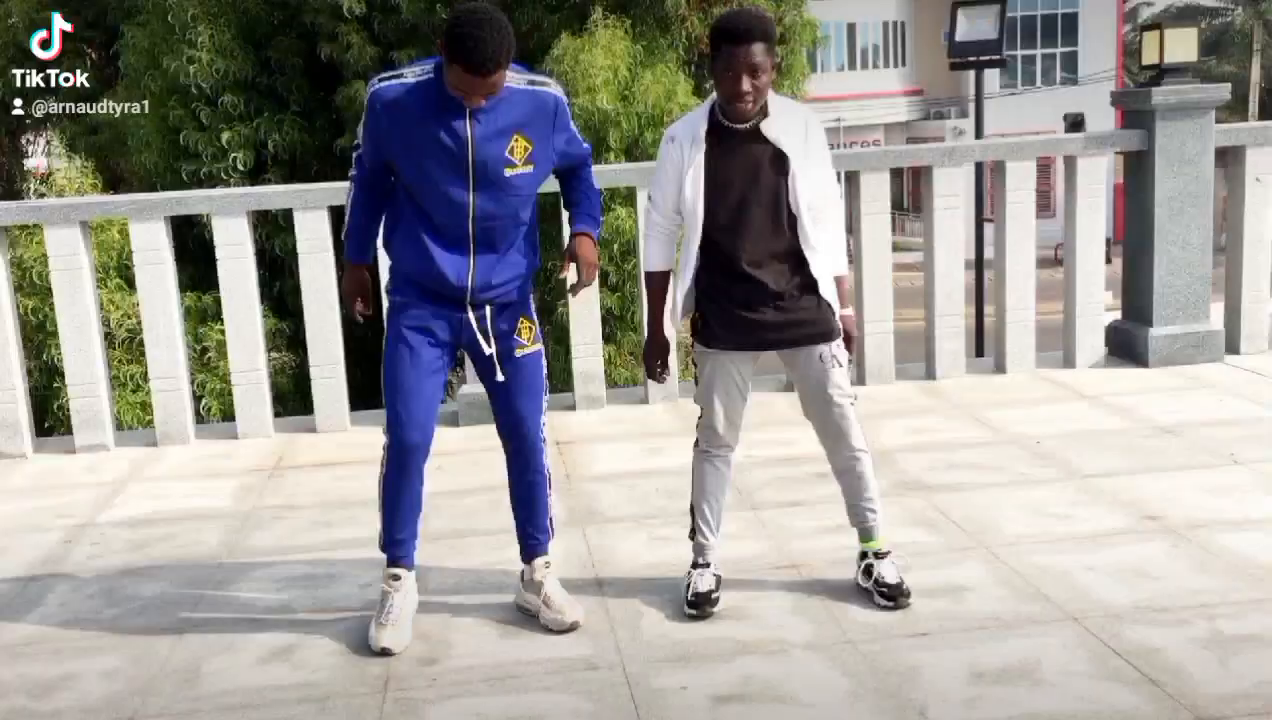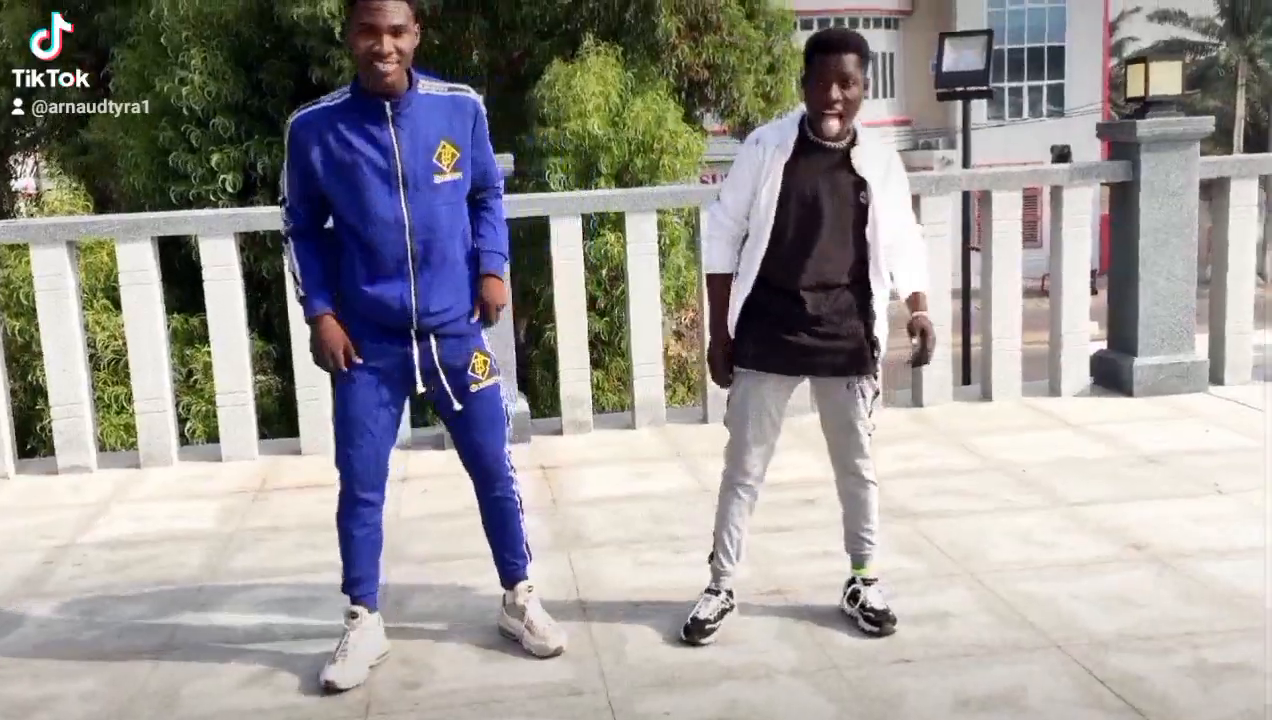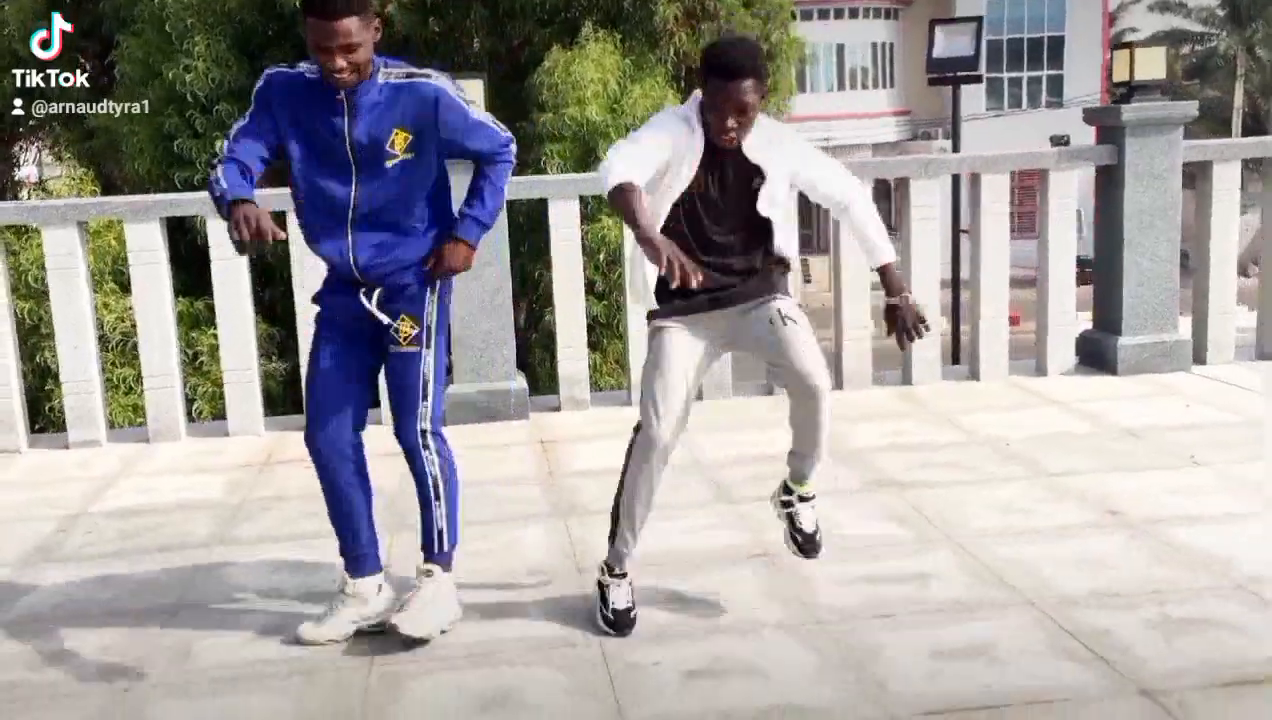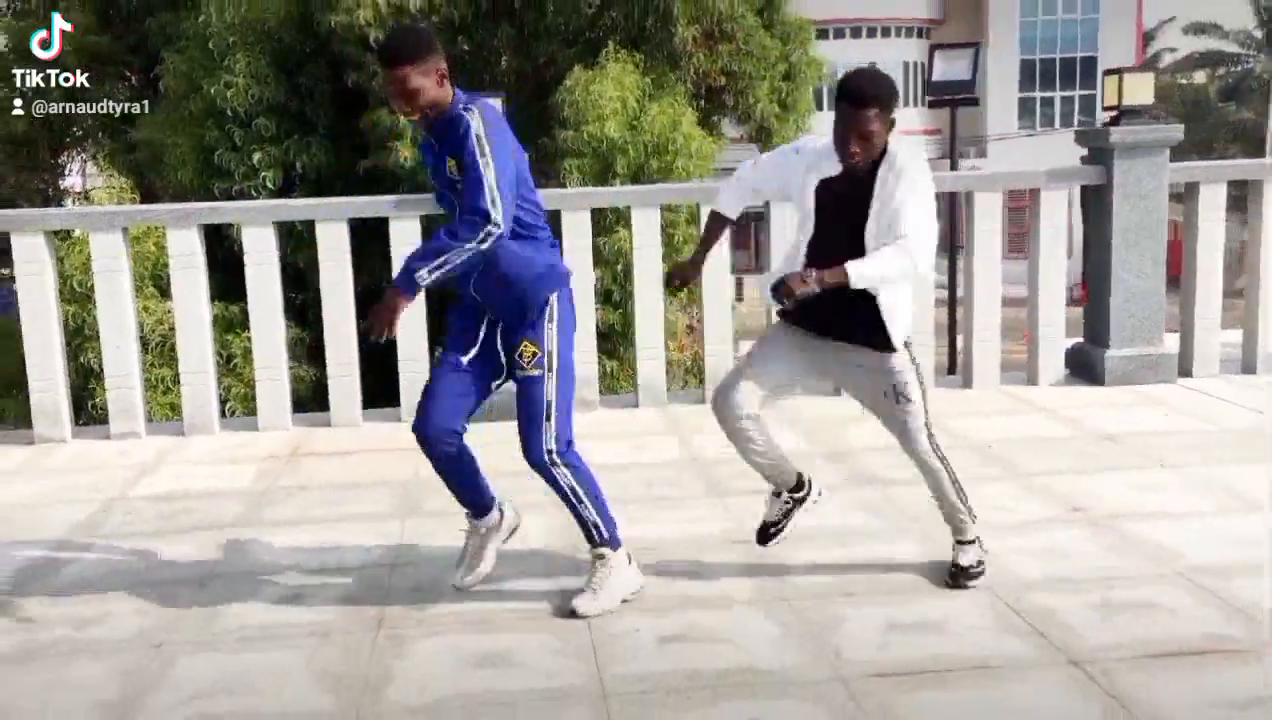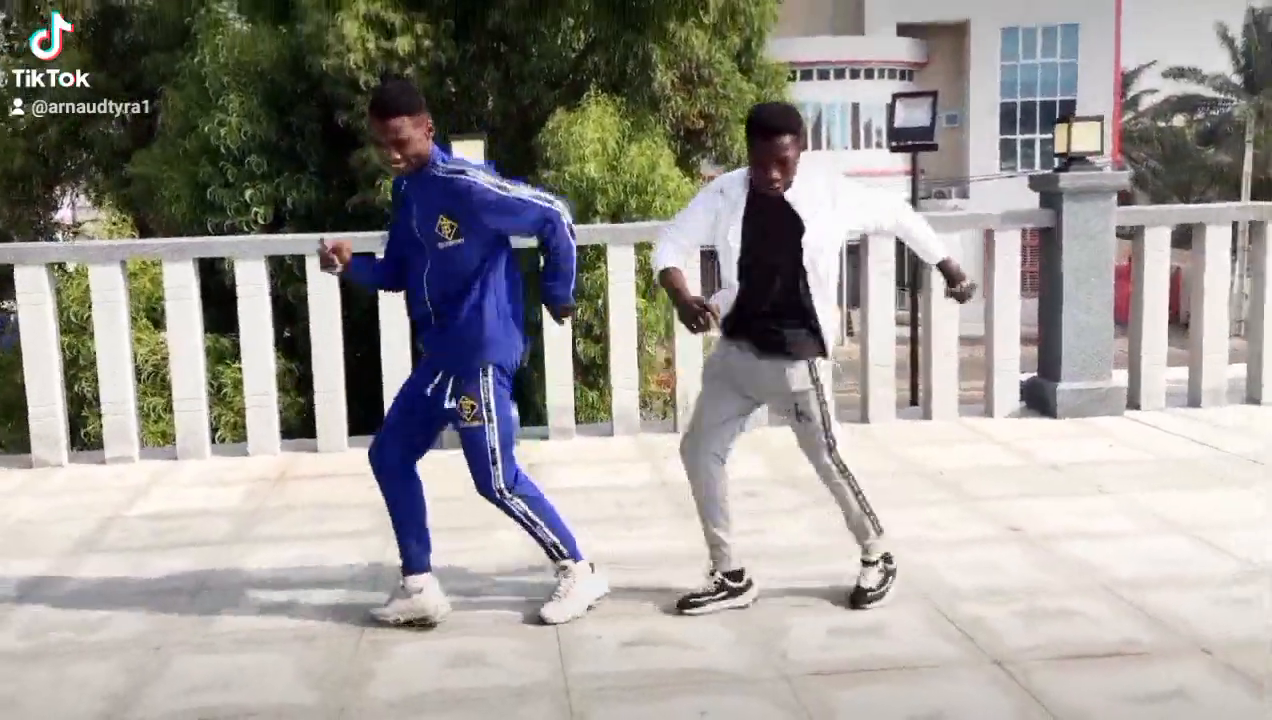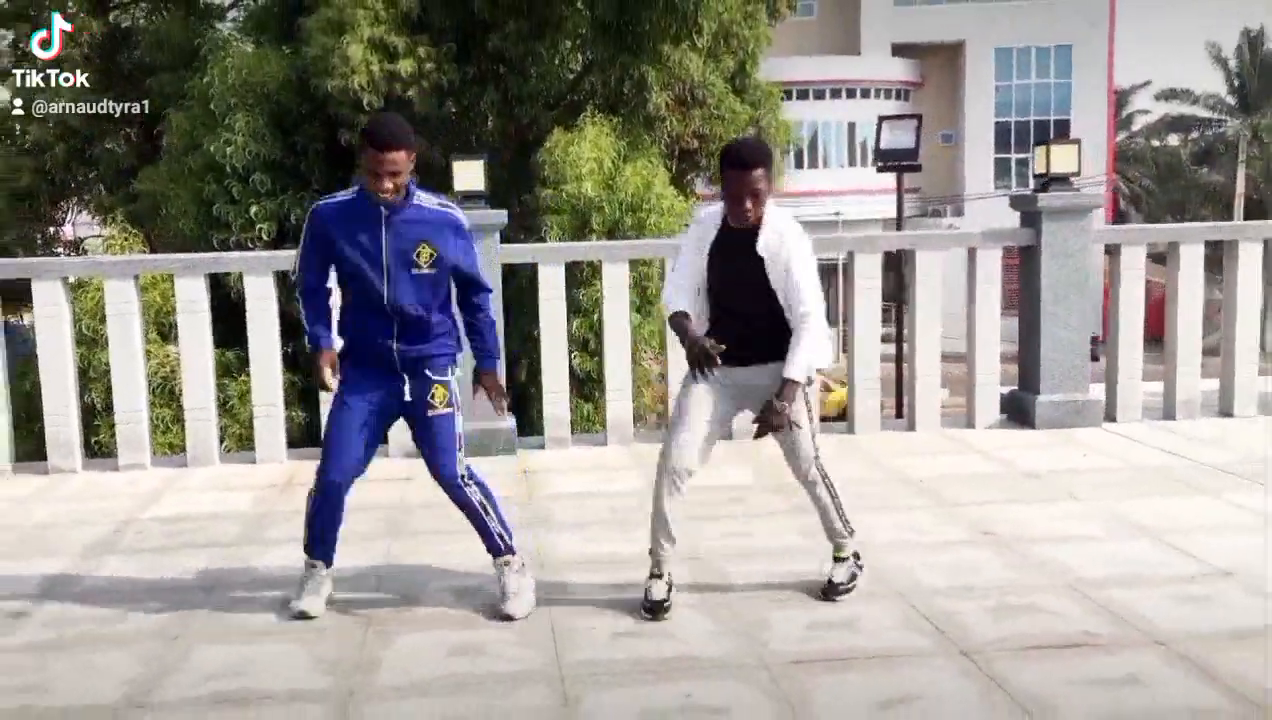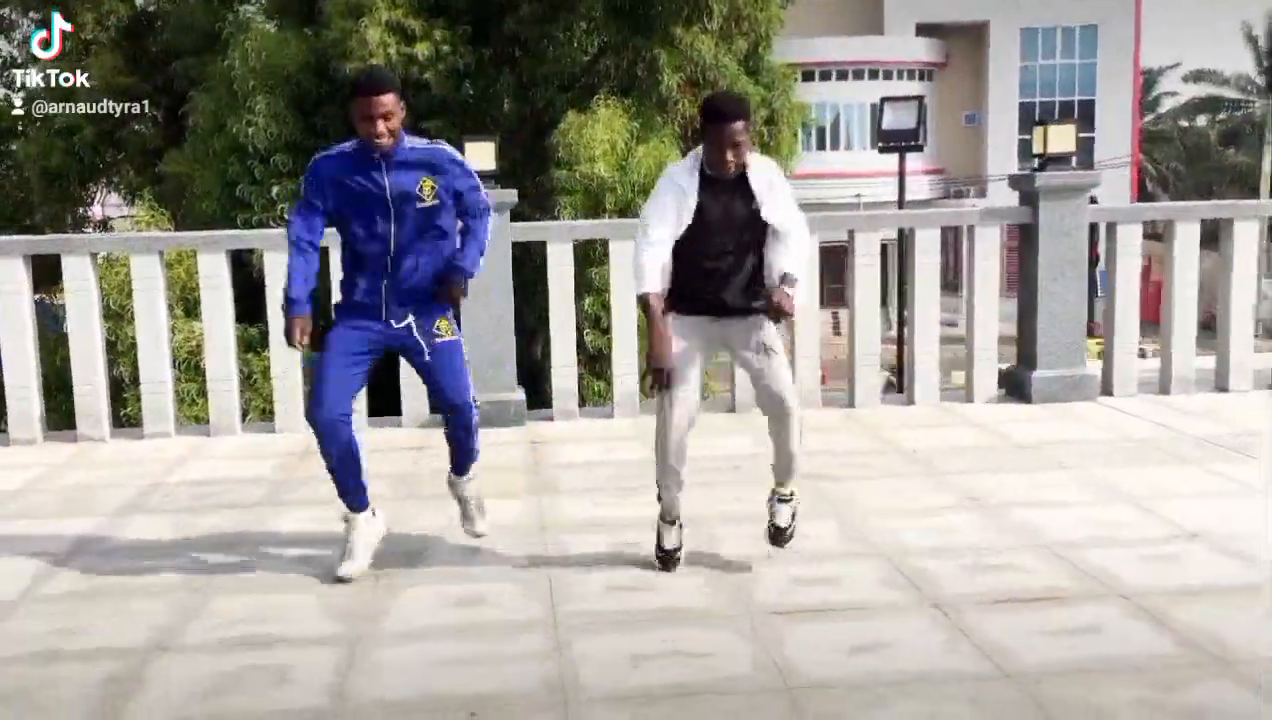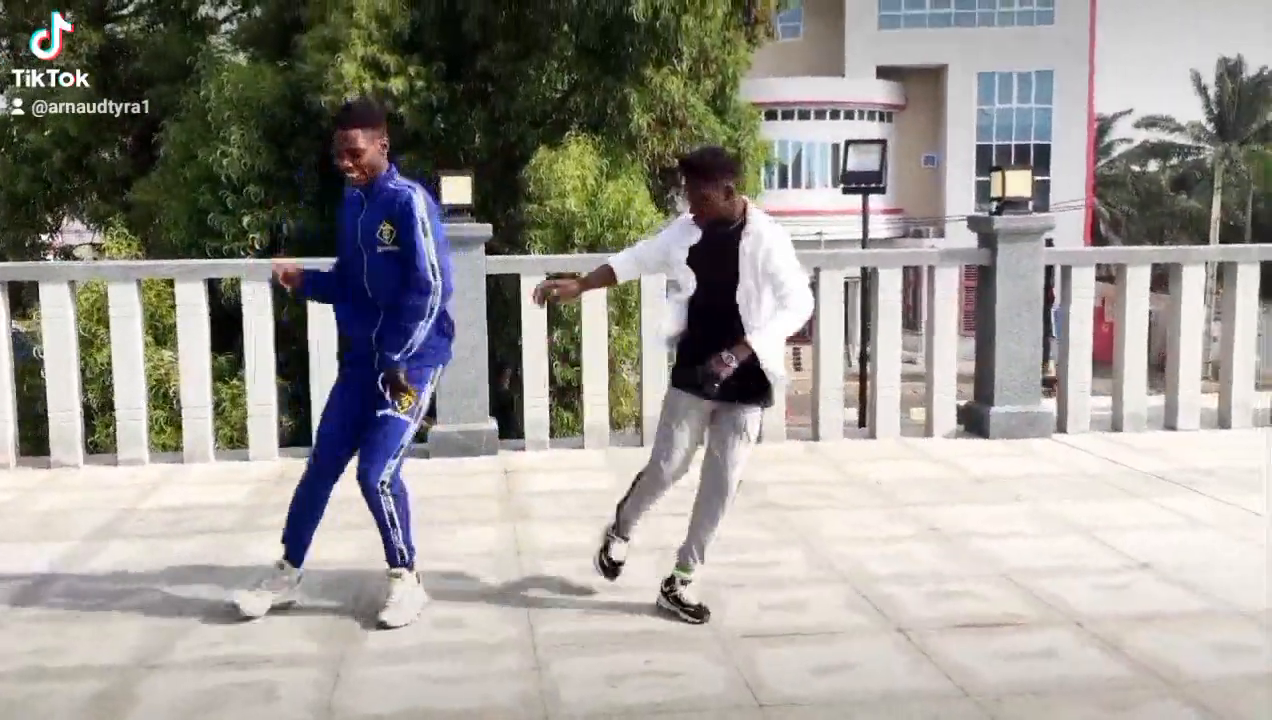
dt=0.7s
person 1, frame 1
left shoulder: (542, 101)
right shoulder: (390, 99)
left elbow: (577, 165)
right elbow: (368, 179)
left wrist: (585, 230)
right wrist: (356, 261)
left hip: (507, 299)
right hip: (421, 303)
left knee: (526, 438)
right knee: (408, 439)
left ankle: (536, 574)
right ankle: (399, 580)
person 1, frame 2
left shoulder: (460, 109)
right shoulder: (313, 128)
left elbow: (488, 194)
right elbow: (302, 228)
left wrist: (492, 267)
right wrist: (320, 311)
left hip: (455, 328)
right hip: (369, 338)
left knee: (493, 469)
right knee: (361, 483)
left ankle: (518, 599)
right ankle: (363, 623)
person 1, frame 3
left shoulder: (424, 93)
right shoulder: (281, 92)
left elbow: (499, 150)
right elbow: (233, 164)
left wrist: (471, 232)
right wrist: (238, 204)
left hip: (413, 287)
right hip: (344, 293)
left knee: (416, 427)
right knee: (328, 435)
left ankle: (437, 580)
right ankle: (363, 584)
person 1, frame 4
left shoulder: (475, 121)
right shoulder: (441, 136)
left elbow: (488, 221)
left wrist: (407, 283)
right wrist: (432, 278)
left hip: (536, 301)
right hip: (480, 304)
left knee: (546, 448)
right knee: (434, 426)
left ankle: (615, 562)
right ankle: (487, 518)
person 1, frame 5
left shoulder: (467, 184)
right shoulder: (405, 191)
left elbow: (555, 218)
right elbow: (400, 270)
left wrist: (562, 293)
right wrist: (354, 265)
left hip: (483, 355)
right hip: (438, 356)
left knee: (497, 482)
right knee: (388, 456)
left ankle: (579, 573)
right ankle: (421, 585)
person 1, frame 6
left shoulder: (445, 221)
right shoulder: (328, 216)
left elbow: (475, 292)
right elbow: (310, 285)
left wrist: (489, 361)
right wrist: (321, 343)
left hip: (429, 362)
right hip: (365, 364)
left knee: (451, 472)
right knee: (334, 476)
left ankle: (511, 566)
right ankle: (317, 570)
person 1, frame 7
left shoulder: (439, 158)
right shoulder: (328, 169)
left elbow: (478, 211)
right elbow: (303, 238)
left wrist: (463, 269)
right wrist: (297, 306)
left hip: (425, 305)
right hip: (360, 315)
left knee: (458, 403)
right knee: (327, 415)
left ankle: (462, 480)
right ankle: (362, 519)
person 1, frame 8
left shoulder: (409, 202)
right shoulder: (350, 204)
left elbow: (433, 288)
left wrist: (400, 360)
right wrist: (306, 281)
left hip: (412, 360)
right hip: (361, 361)
left knee: (376, 472)
right knee: (322, 468)
left ankle: (404, 580)
person 2, frame 1
left shoulder: (803, 128)
right shoulder: (683, 140)
left elbow: (828, 219)
right elbow: (661, 234)
left wrist: (843, 306)
right wrist: (657, 328)
left hip: (805, 307)
right hip: (724, 318)
left knee: (843, 433)
right knee: (715, 440)
left ankle: (873, 551)
right ankle: (704, 562)
person 2, frame 2
left shoulder: (882, 163)
right shoulder: (765, 147)
left elbow: (904, 246)
right elbow: (722, 233)
left wrist: (918, 312)
right wrist: (719, 329)
left hip: (846, 338)
right hip: (765, 335)
left knee: (855, 463)
right knee: (744, 465)
left ankle: (862, 580)
right ankle: (720, 586)
person 2, frame 3
left shoulder: (780, 142)
right shoulder: (675, 129)
left elbow: (851, 199)
right elbow: (617, 169)
left wrist: (896, 290)
right wrist: (653, 240)
left hip: (756, 289)
right hip: (683, 303)
left knee: (812, 382)
right knee: (657, 433)
left ankle: (797, 492)
right ankle: (616, 572)
person 2, frame 4
left shoulder: (906, 171)
right shoulder: (806, 157)
left elbow: (908, 257)
right elbow: (744, 184)
left wrist: (822, 278)
right wrist: (697, 258)
left hip: (876, 334)
right hip: (805, 324)
left knee: (918, 444)
right knee: (731, 403)
left ankle: (966, 538)
right ankle: (791, 486)
person 2, frame 5
left shoulder: (830, 194)
right shoulder: (724, 194)
left elbow: (899, 217)
right elbow: (669, 247)
left wrist: (951, 271)
right wrist: (682, 298)
left hip: (795, 354)
right hip: (738, 346)
left knee: (826, 462)
right knee: (700, 451)
left ankle: (876, 558)
right ankle: (730, 575)
person 2, frame 6
left shoulder: (788, 237)
right shoulder: (704, 226)
left elbow: (810, 321)
right elbow: (679, 290)
left wrist: (789, 394)
right wrist: (689, 336)
left hip: (779, 367)
right hip: (716, 365)
left knee: (806, 469)
right knee: (673, 464)
left ankle: (845, 554)
right ankle: (659, 572)
person 2, frame 7
left shoulder: (766, 175)
right shoulder: (676, 181)
left elbow: (795, 233)
right elbow: (649, 256)
left wrist: (787, 284)
right wrist: (658, 335)
left hip: (749, 308)
right hip: (688, 315)
left knee: (782, 403)
right knee: (674, 422)
left ankle: (783, 492)
right ankle: (670, 519)
person 2, frame 8
left shoulder: (767, 237)
right shoulder: (684, 231)
left elbow: (798, 303)
right elbow: (634, 260)
left wrist: (740, 351)
left hip: (747, 381)
right hip: (692, 372)
left knee: (721, 480)
right knee: (665, 470)
right ankle: (620, 532)
